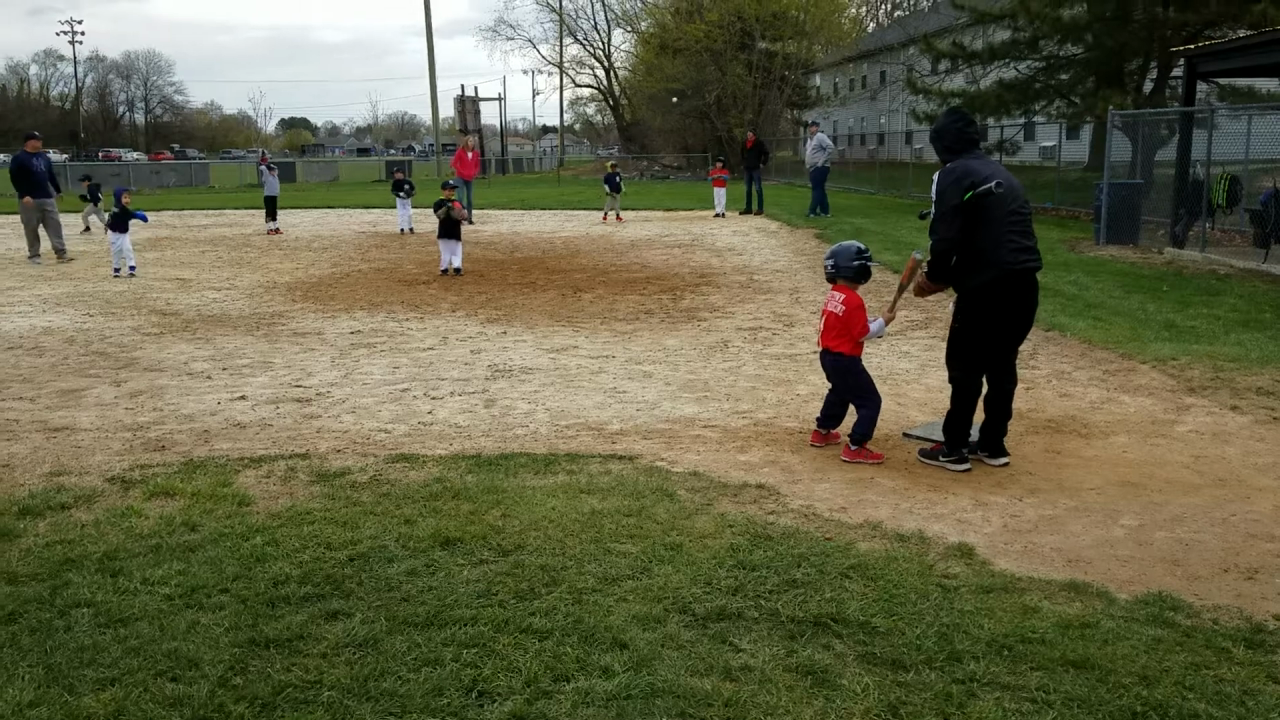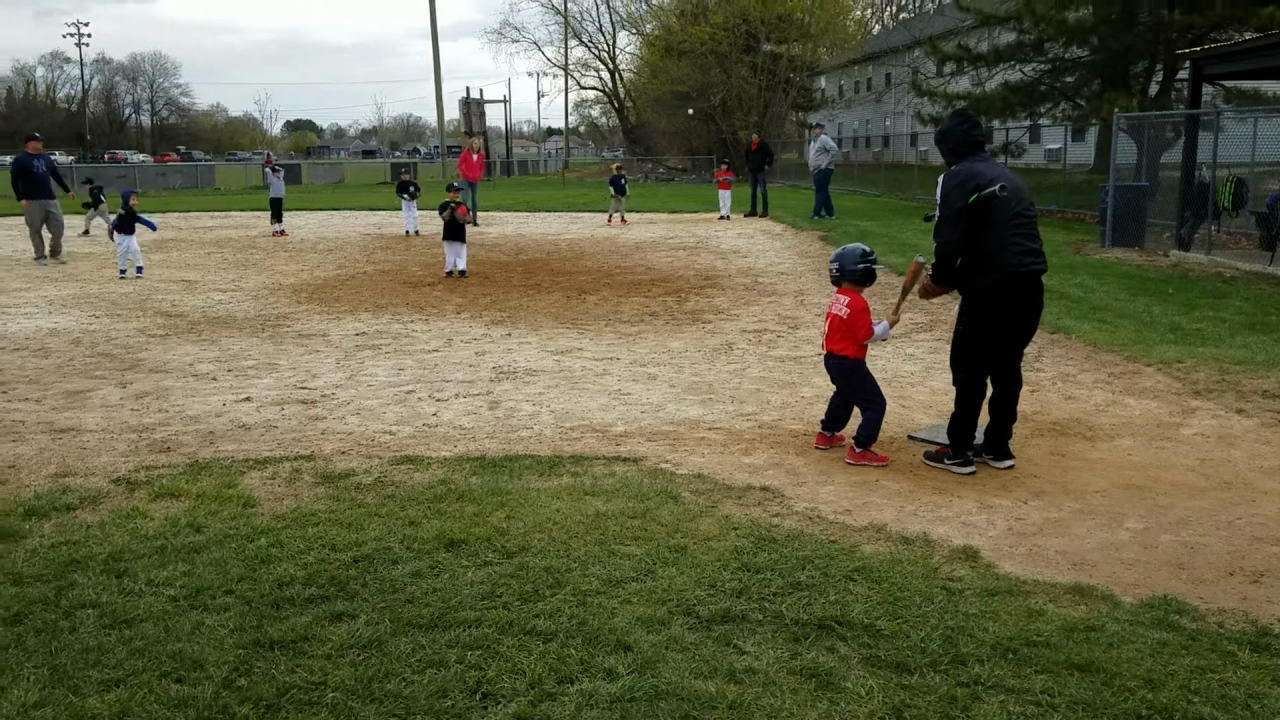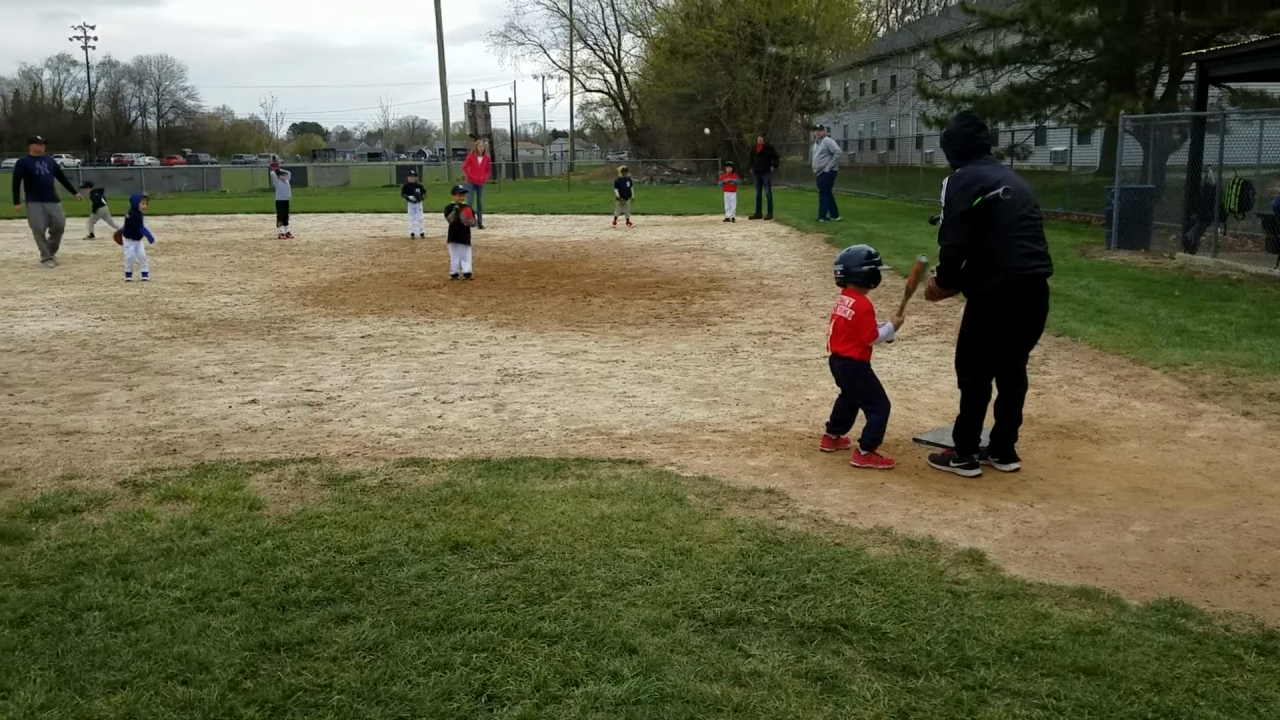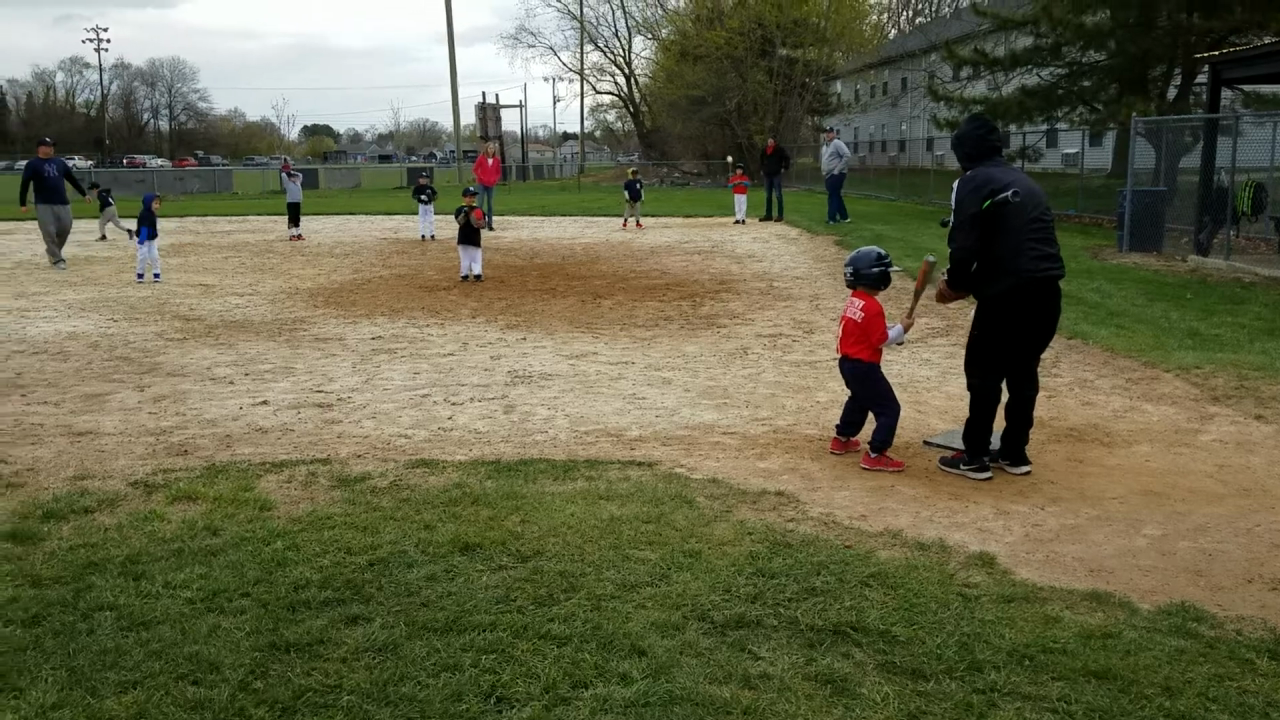
dt=0.1s
person 1, frame 1
left shoulder: (953, 174)
right shoulder: (1000, 173)
left elbow: (946, 237)
left wrist: (935, 276)
right wrist: (946, 276)
left hip: (988, 286)
right hip: (1024, 283)
left knee: (966, 366)
right knee: (1002, 365)
left ankle: (955, 450)
right ankle: (993, 445)
person 1, frame 2
left shoulder: (957, 177)
right shoulder: (1006, 176)
left elbow: (950, 239)
left wrist: (940, 278)
right wrist: (952, 278)
left hip: (992, 288)
right hip: (1029, 285)
left knee: (970, 368)
right knee: (1006, 367)
left ankle: (959, 452)
right ankle: (997, 447)
person 1, frame 3
left shoulder: (962, 180)
right shoulder: (1012, 179)
left elbow: (955, 242)
left wrist: (945, 280)
right wrist: (957, 281)
left hip: (997, 291)
right hip: (1034, 288)
left knee: (975, 370)
right knee: (1012, 370)
left ankle: (965, 455)
right ankle: (1003, 450)
person 1, frame 4
left shoulder: (972, 184)
right shoulder: (1024, 181)
left elbow: (964, 245)
left wrist: (954, 283)
right wrist: (968, 283)
left hip: (1009, 291)
right hip: (1047, 289)
left knee: (983, 372)
right knee: (1023, 372)
left ankle: (975, 458)
right ankle: (1013, 454)
person 2, frame 1
left shoulder: (833, 294)
right shoulder: (853, 300)
right elbow: (862, 334)
left wrist: (874, 321)
right wrist: (882, 323)
left hip: (828, 355)
right hip: (844, 360)
left knee: (840, 392)
right knee: (870, 401)
left ankle: (822, 431)
right ankle: (855, 447)
person 2, frame 2
left shoulder: (838, 297)
right shoulder: (858, 303)
right elbow: (866, 337)
left wrist: (877, 324)
right wrist: (887, 326)
left hip: (832, 358)
right hip: (849, 362)
left knee: (844, 395)
right knee: (875, 404)
left ankle: (826, 433)
right ankle: (860, 450)
person 2, frame 3
left shoulder: (843, 298)
right shoulder: (863, 305)
right elbow: (871, 338)
left wrist: (881, 326)
right wrist: (891, 327)
left hip: (837, 360)
right hip: (854, 364)
left knee: (850, 398)
right knee: (879, 406)
left ankle: (832, 436)
right ankle: (865, 453)
person 2, frame 4
left shoulder: (853, 300)
right shoulder: (872, 307)
right elbow: (880, 340)
left wrist: (893, 328)
right wrist: (901, 329)
left hip: (847, 362)
right hip: (864, 366)
left knee: (859, 400)
right knee: (889, 409)
left ankle: (842, 438)
right ankle: (875, 455)
